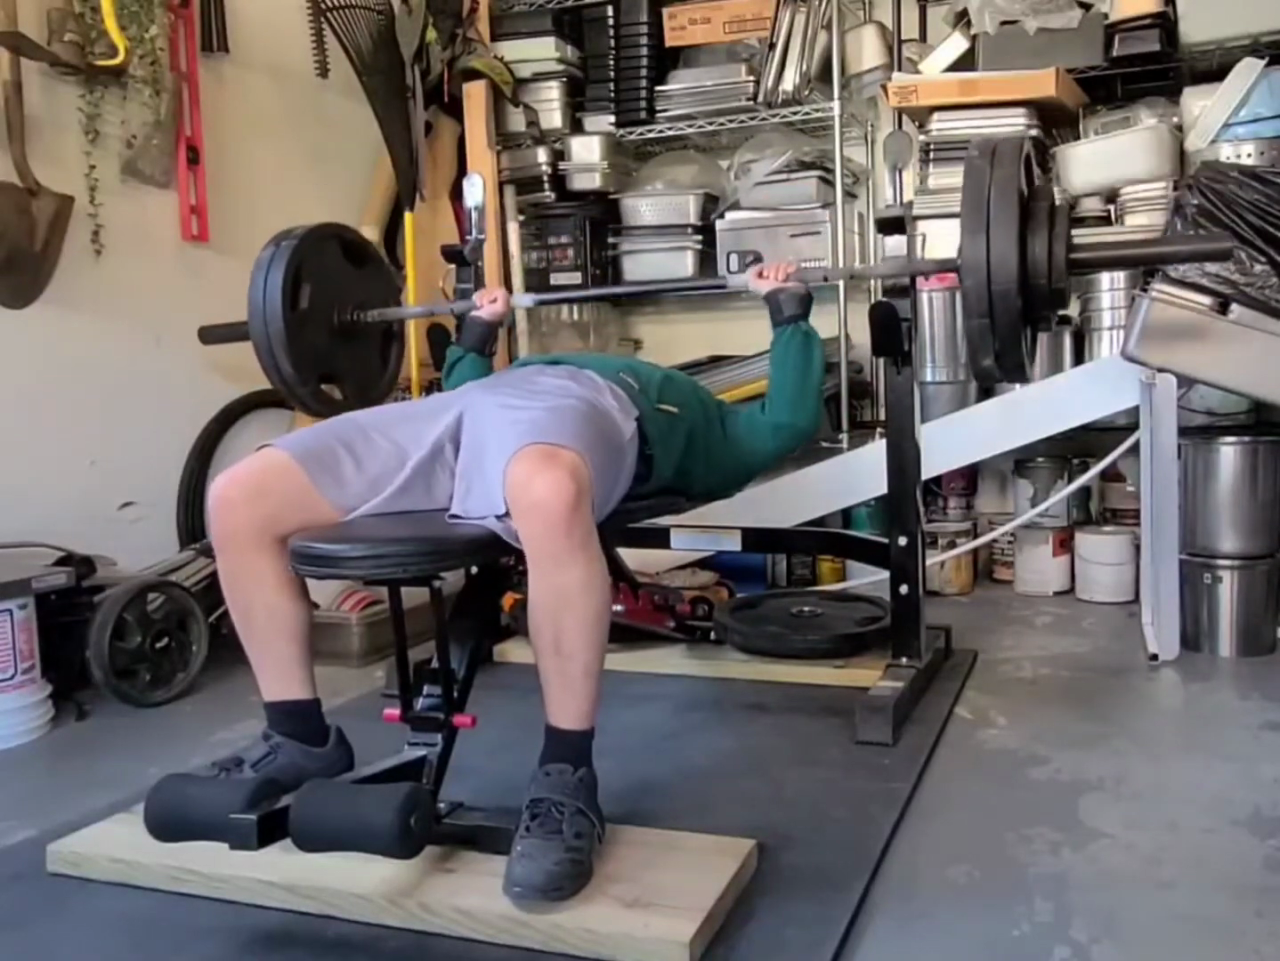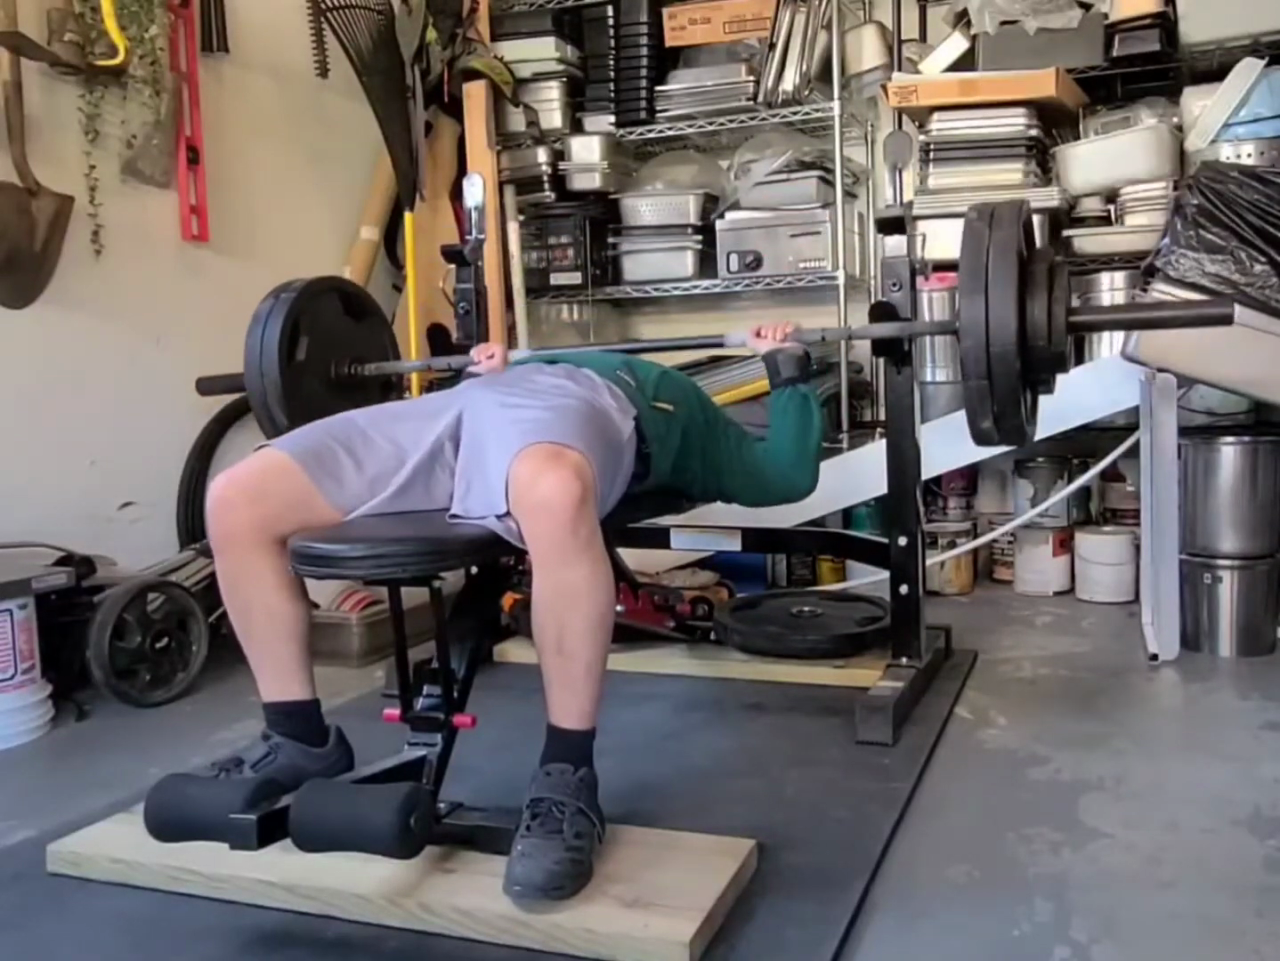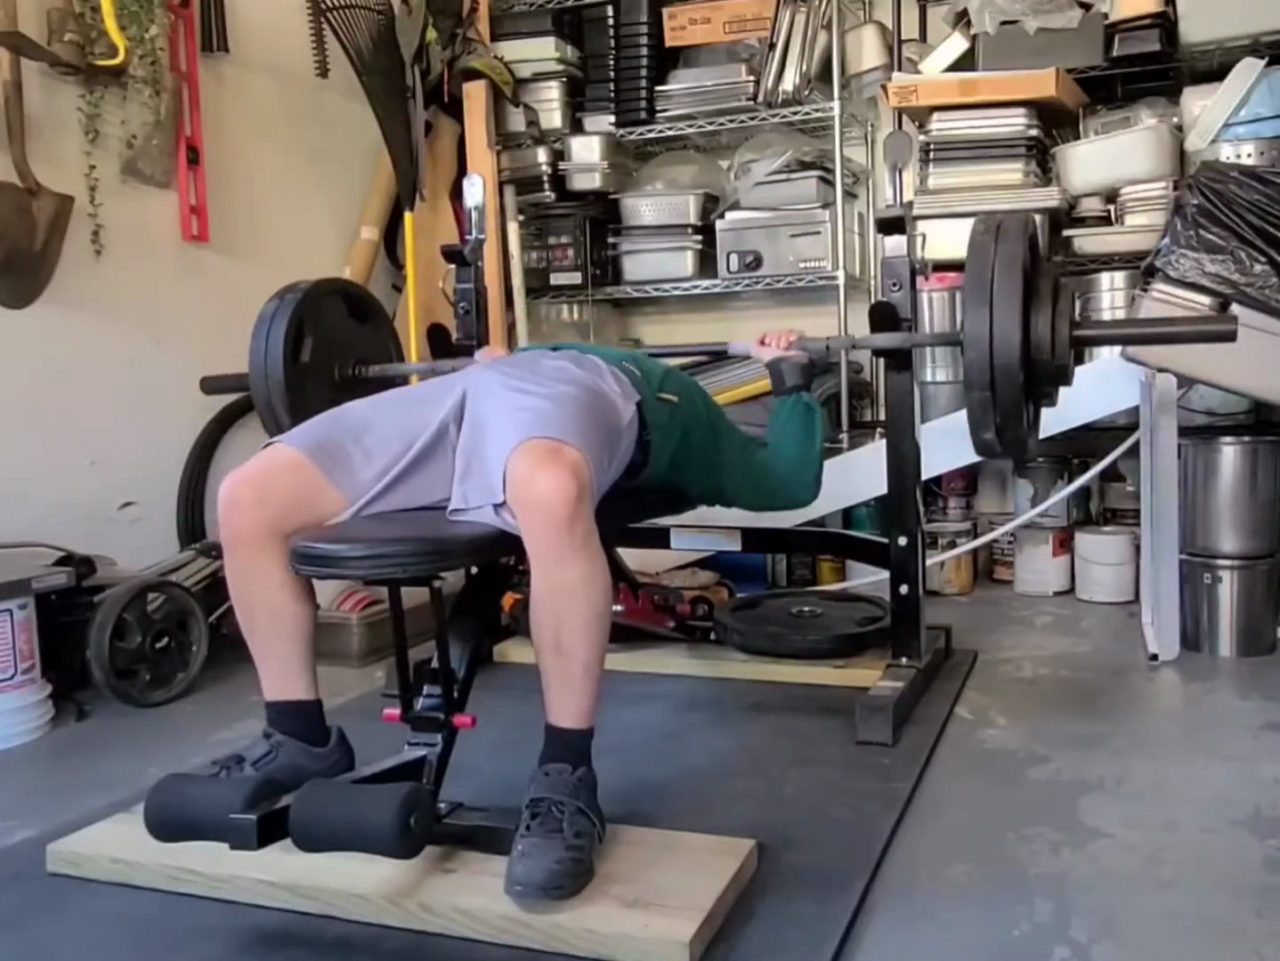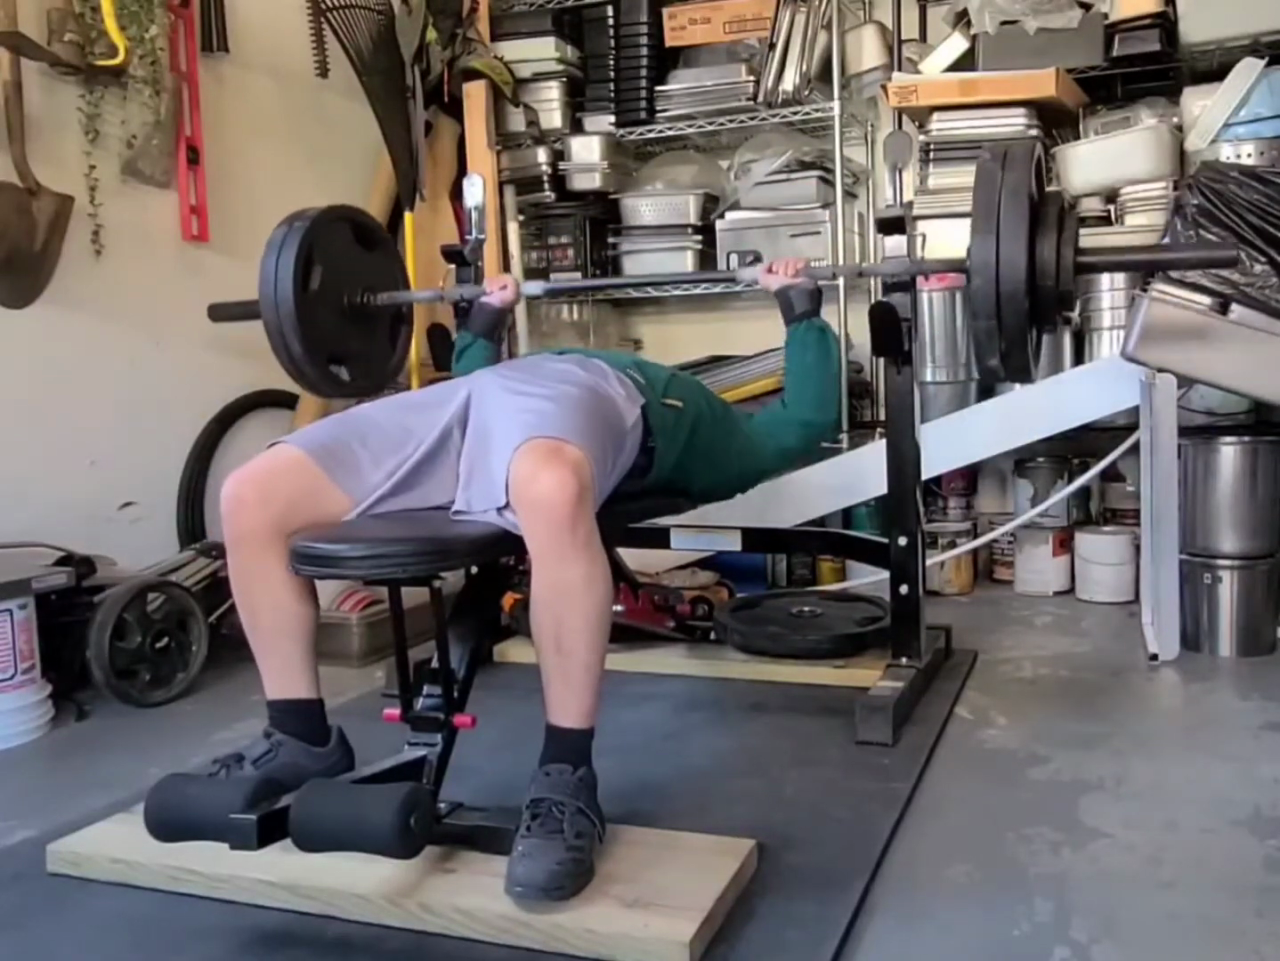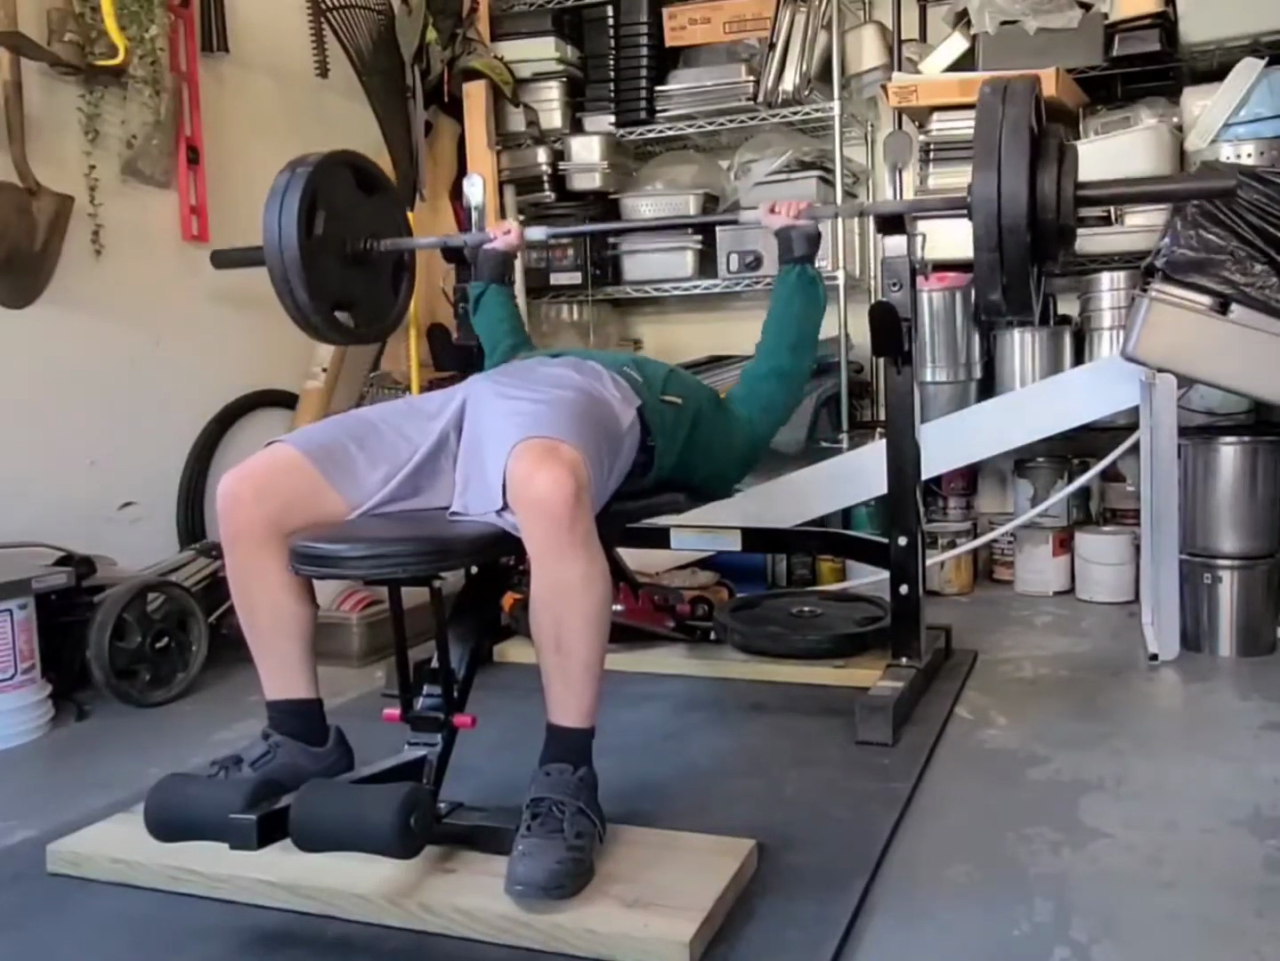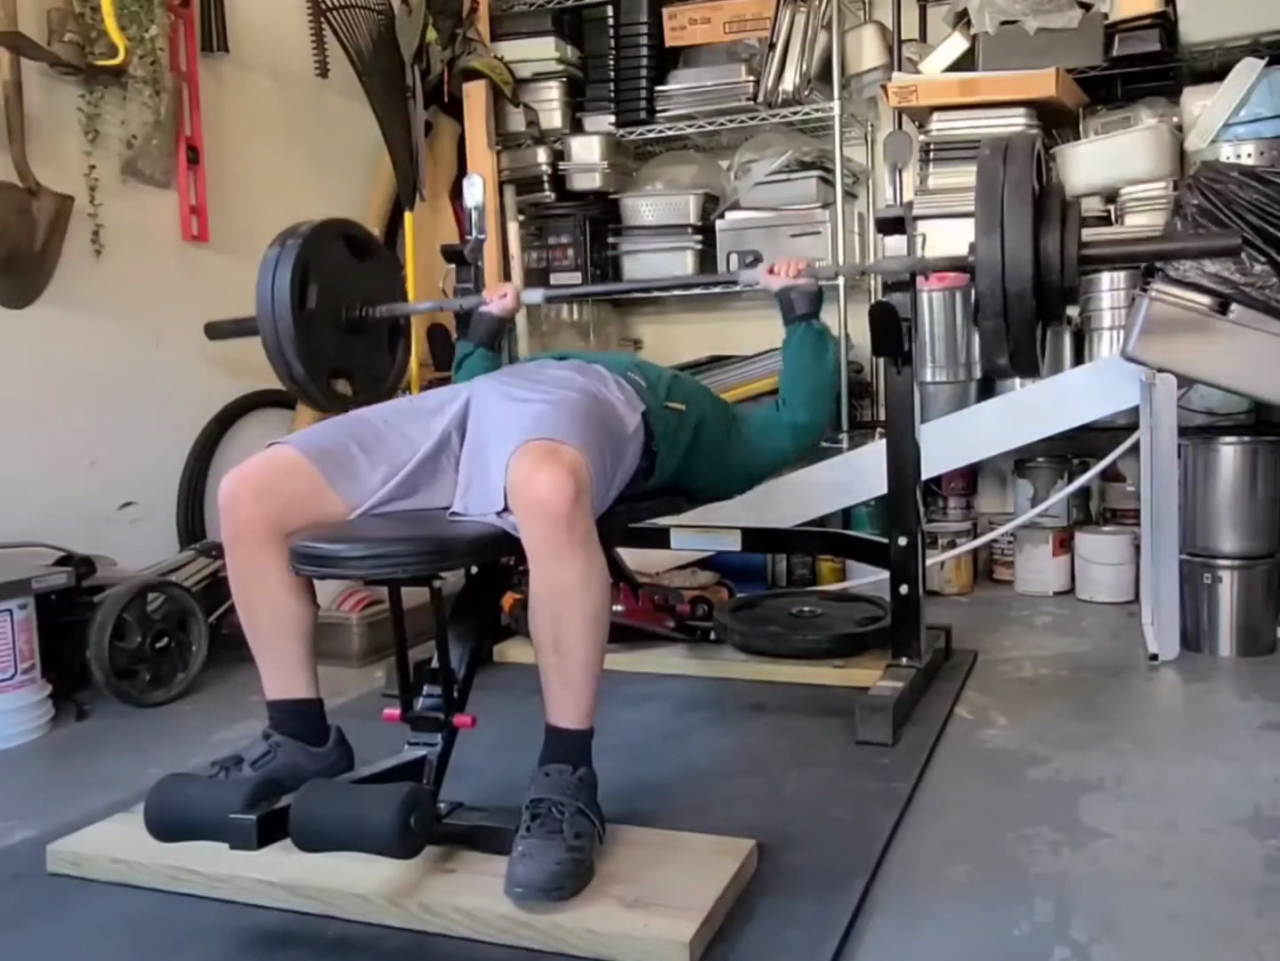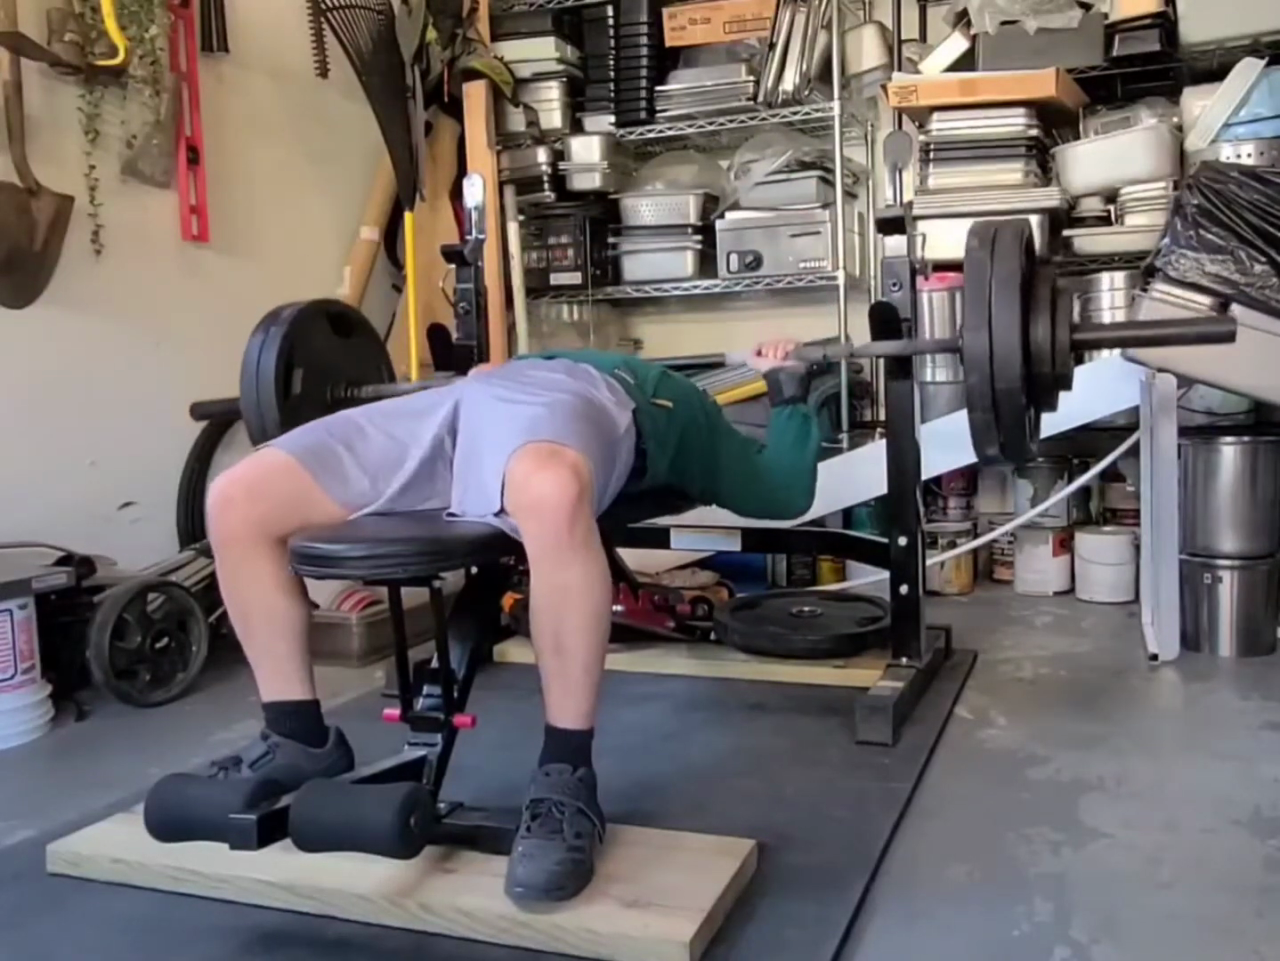
dt=0.3s
person 1, frame 1
left shoulder: (710, 430)
left elbow: (790, 423)
left wrist: (787, 310)
right wrist: (476, 332)
left knee: (548, 497)
right knee: (238, 501)
left ankle: (566, 781)
right ankle: (302, 742)
person 1, frame 2
left shoulder: (701, 426)
left elbow: (789, 472)
left wrist: (786, 367)
right wrist: (476, 378)
left knee: (553, 492)
right knee: (235, 503)
left ankle: (566, 782)
right ankle: (300, 742)
person 1, frame 3
left shoulder: (704, 430)
left elbow: (794, 479)
left wrist: (789, 379)
right wrist: (479, 370)
left knee: (549, 493)
right knee: (247, 497)
left ankle: (566, 781)
right ankle: (301, 741)
person 1, frame 4
left shoulder: (720, 436)
left elbow: (809, 419)
right elbow: (485, 382)
left wrist: (799, 306)
right wrist: (485, 317)
left knee: (551, 493)
right knee: (250, 498)
left ankle: (565, 782)
right ankle: (301, 739)
person 1, frame 5
left shoulder: (721, 432)
left elbow: (785, 364)
right elbow: (507, 352)
left wrist: (796, 253)
right wrist: (493, 266)
left knee: (547, 491)
right knee: (245, 498)
left ankle: (566, 779)
right ankle: (300, 740)
person 1, frame 6
left shoulder: (722, 438)
left elbow: (802, 418)
right elbow: (483, 389)
left wrist: (799, 307)
right wrist: (485, 327)
left knee: (547, 492)
right knee: (247, 497)
left ankle: (566, 780)
right ankle: (302, 741)
person 1, frame 7
left shoulder: (699, 426)
left elbow: (786, 492)
left wrist: (785, 387)
right wrist: (477, 380)
left knee: (551, 496)
right knee: (237, 502)
left ankle: (565, 781)
right ankle: (299, 742)
